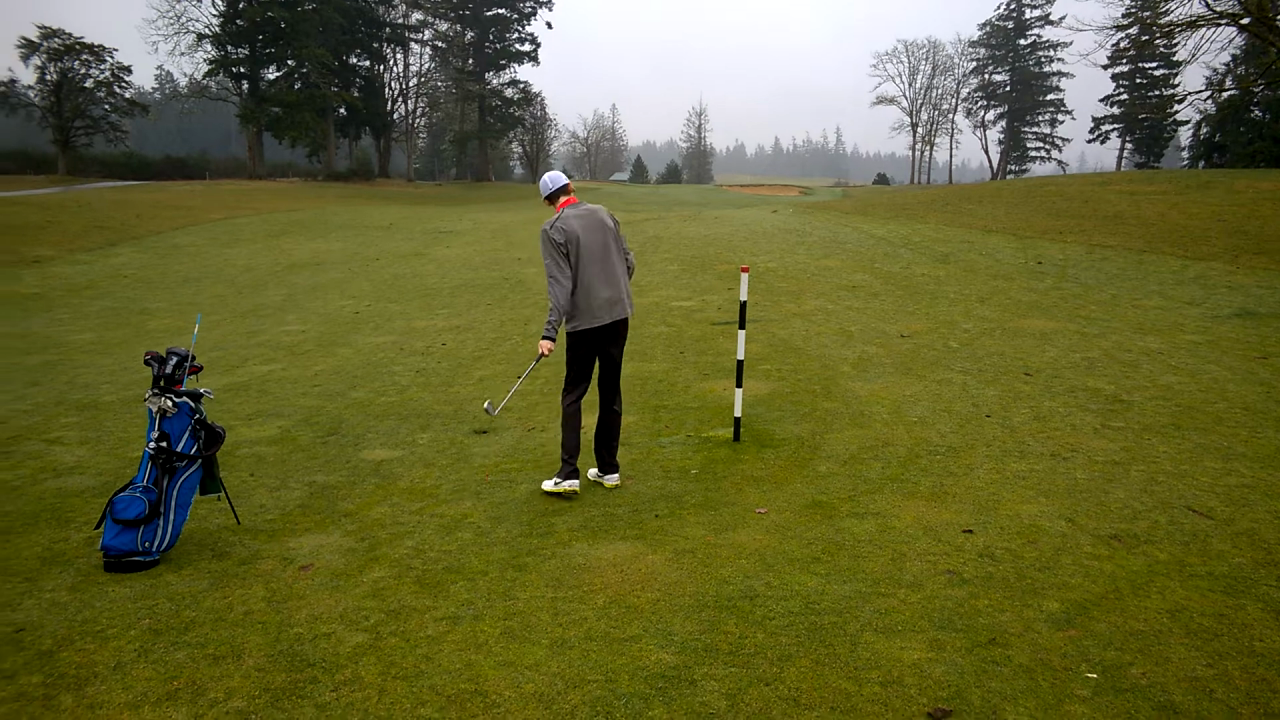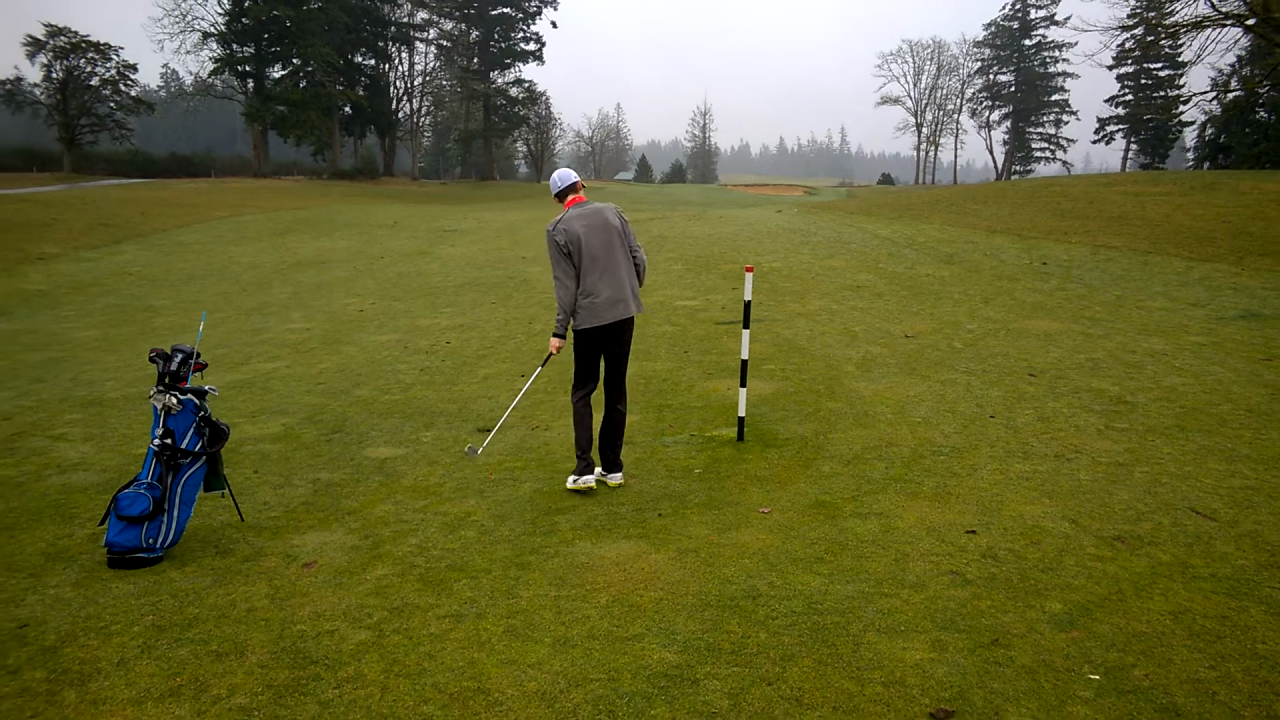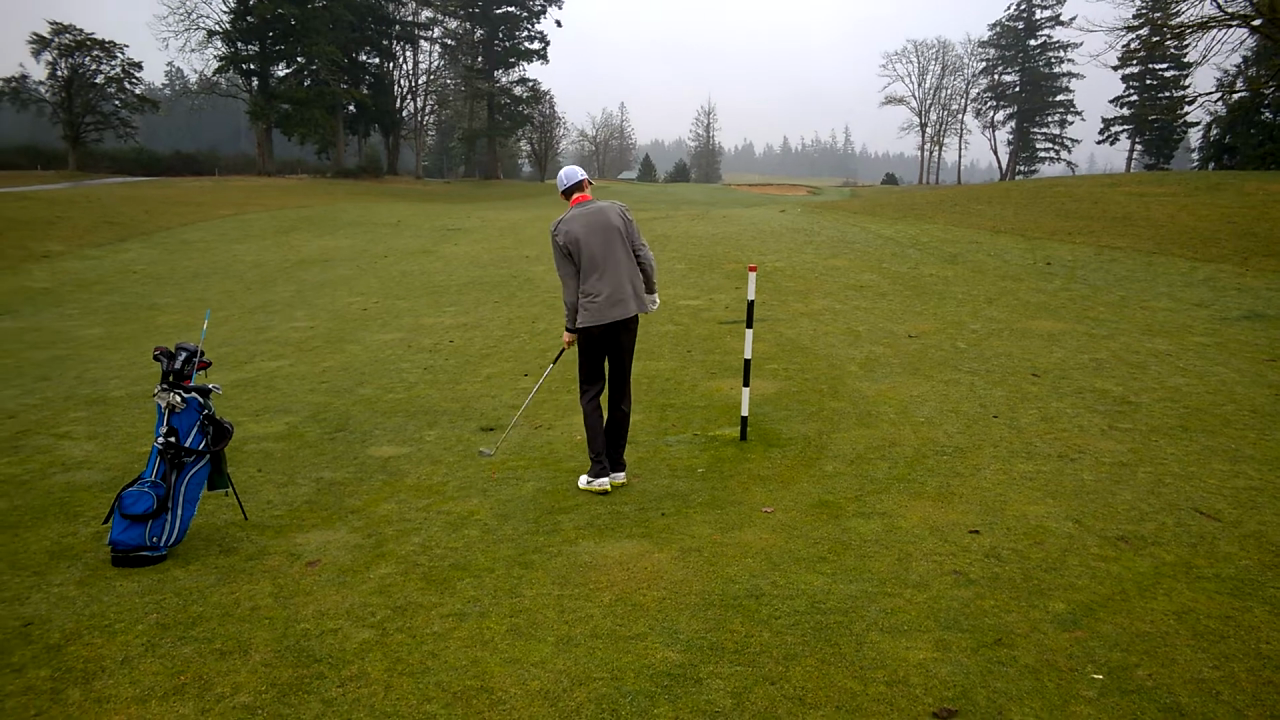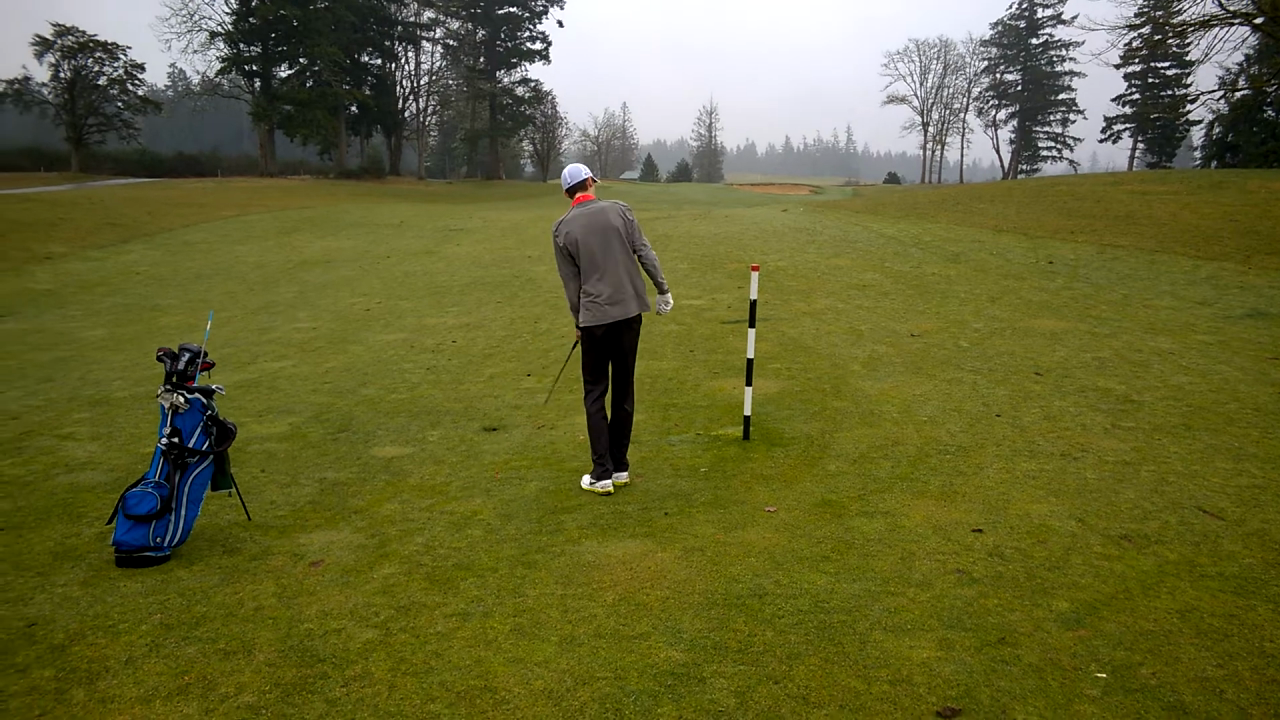
dt=0.1s
person 1, frame 1
left shoulder: (553, 229)
right shoulder: (603, 213)
left elbow: (560, 284)
right elbow: (628, 261)
left wrist: (550, 332)
left hip: (584, 322)
right hip: (618, 315)
left knee: (573, 395)
right knee: (610, 392)
left ankle: (569, 473)
right ankle: (608, 468)
person 1, frame 2
left shoulder: (558, 229)
right shoulder: (612, 212)
left elbow: (565, 285)
right elbow: (638, 257)
left wrist: (559, 331)
right wrist: (634, 291)
left hip: (590, 319)
right hip: (623, 313)
left knee: (583, 391)
right knee: (616, 390)
left ankle: (585, 469)
right ankle: (612, 467)
person 1, frame 3
left shoulder: (561, 228)
right shoulder: (617, 210)
left elbow: (570, 284)
right elbow: (644, 255)
left wrist: (570, 326)
right wrist: (650, 290)
left hip: (593, 318)
right hip: (627, 312)
left knee: (591, 392)
right knee: (620, 390)
left ankle: (599, 472)
right ankle: (616, 466)
person 1, frame 4
left shoulder: (562, 228)
right shoulder: (619, 210)
left elbow: (570, 283)
right elbow: (645, 254)
left wrist: (579, 320)
right wrist: (663, 289)
left hip: (594, 318)
right hip: (629, 312)
left knee: (595, 394)
right knee: (623, 390)
left ankle: (602, 473)
right ankle: (619, 466)
